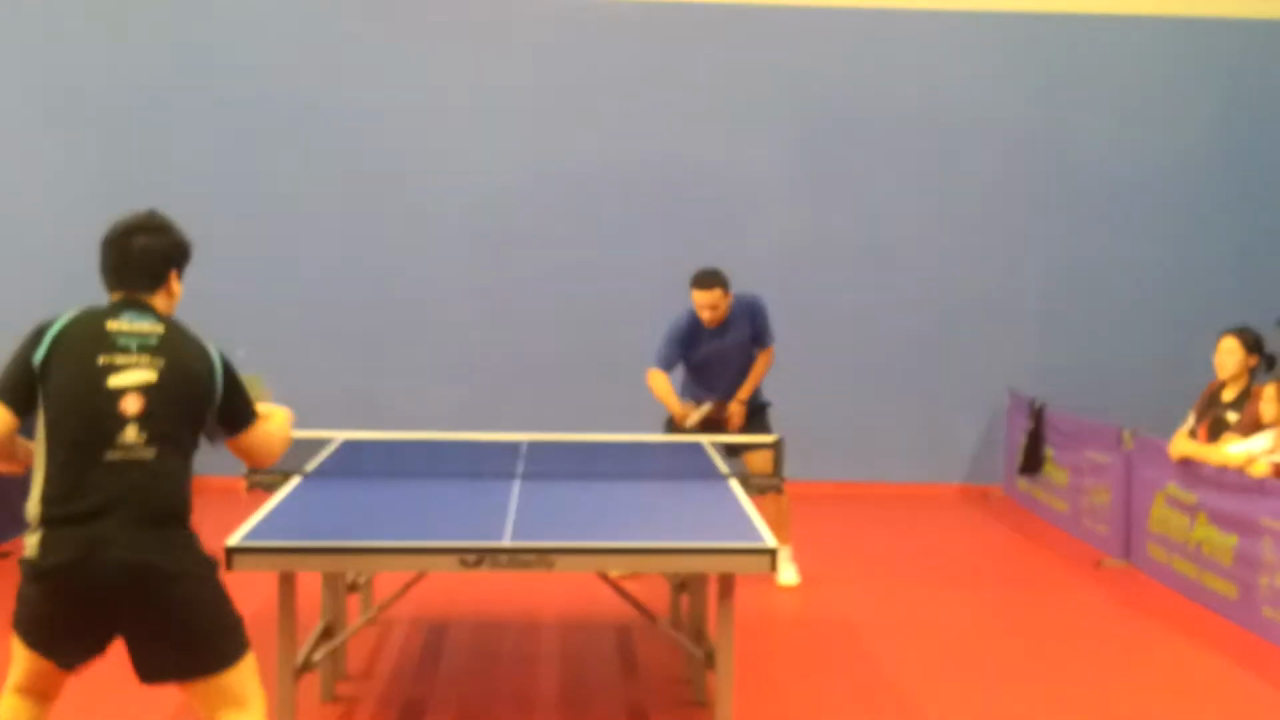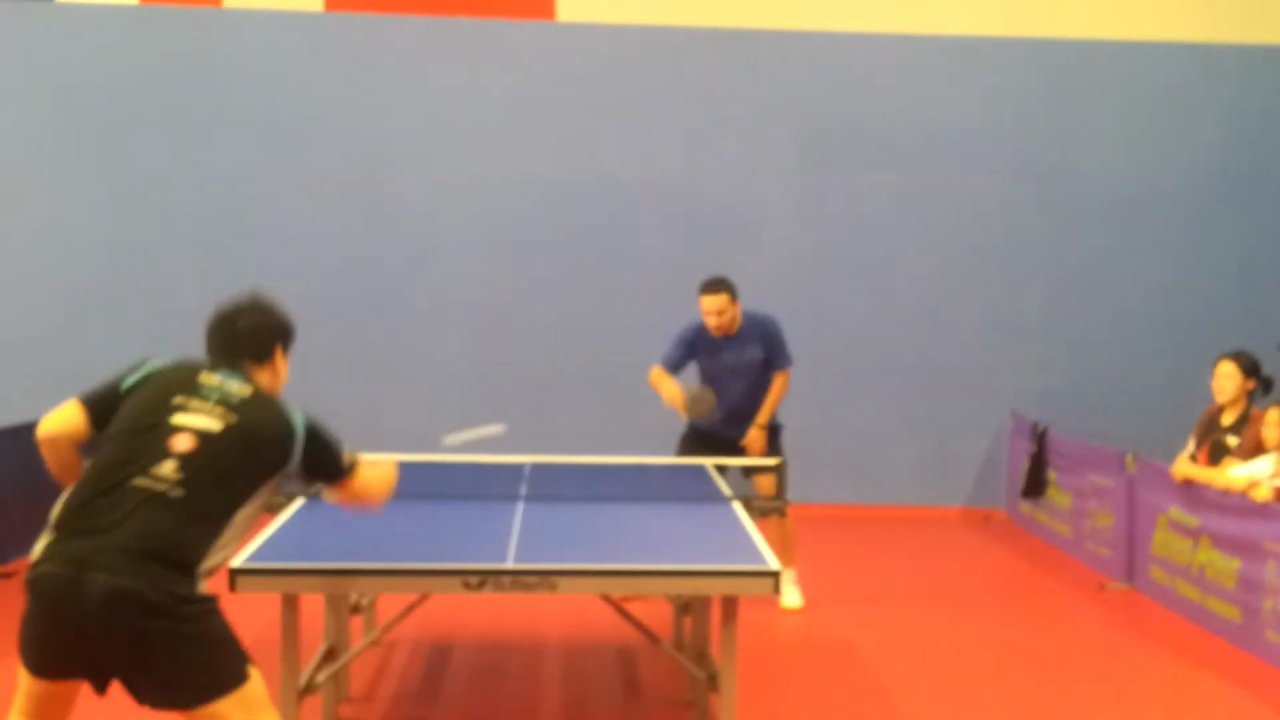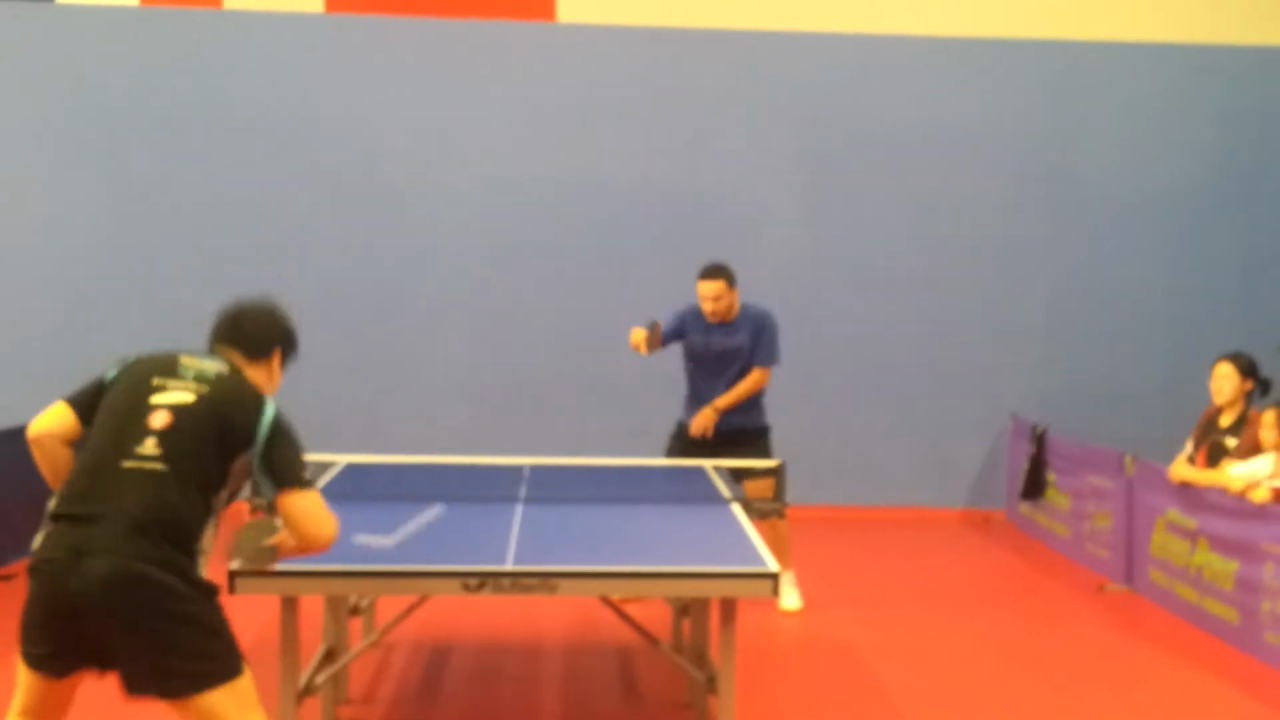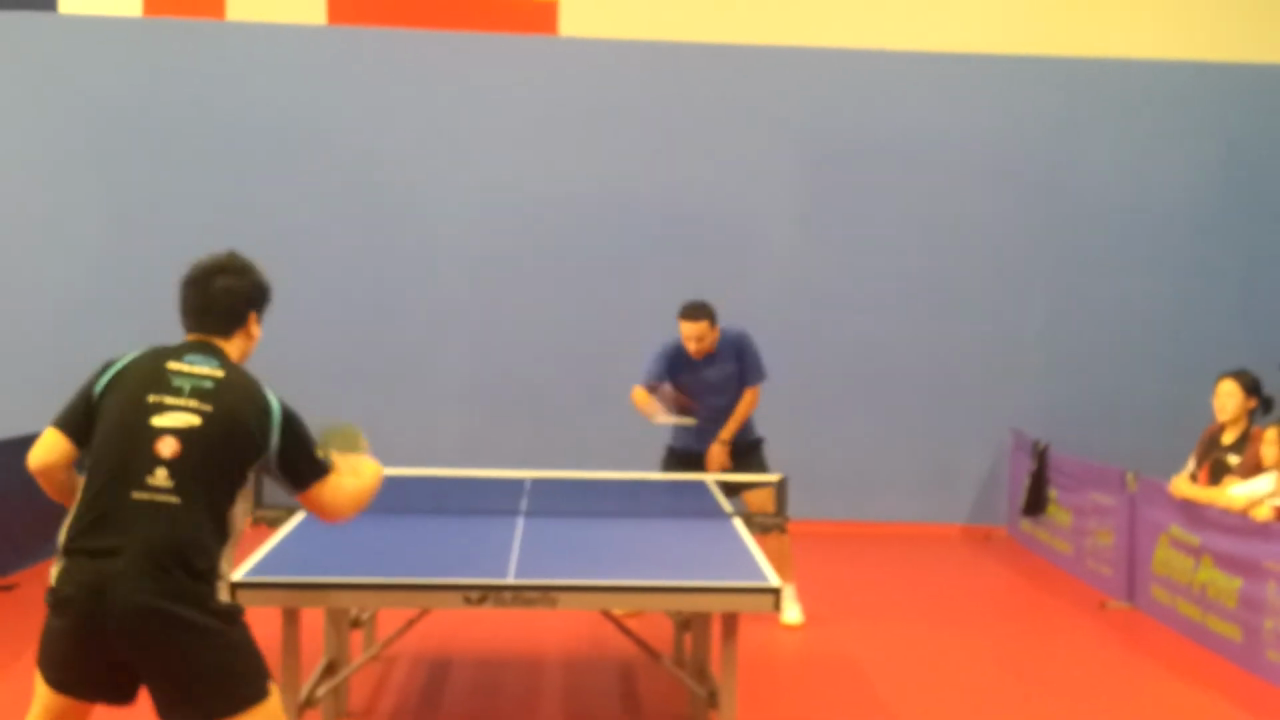
dt=0.5s
person 1, frame 1
left shoulder: (54, 336)
right shoulder: (200, 359)
right elbow: (261, 450)
right wrist: (278, 421)
left hip: (62, 558)
right hip: (162, 563)
person 1, frame 2
left shoulder: (151, 376)
right shoulder: (284, 425)
left elbow: (52, 433)
right elbow: (370, 488)
right wrist: (381, 470)
left hip: (59, 571)
right hip: (154, 596)
person 1, frame 3
left shoulder: (137, 370)
right shoulder: (260, 413)
left elbow: (43, 433)
right elbow: (317, 531)
right wrist: (293, 541)
left hip: (61, 560)
right hip: (155, 582)
person 1, frame 4
left shoulder: (122, 372)
right shoulder: (262, 407)
left elbow: (43, 462)
right elbow: (334, 504)
right wrist: (369, 473)
left hip: (83, 588)
right hip: (180, 608)
person 2, frame 1
left shoulder: (752, 307)
right shoulder: (684, 326)
left elbow: (765, 353)
right elbow: (654, 376)
left wrist: (741, 400)
right wrist: (676, 406)
left hip: (744, 409)
right hip: (695, 411)
left knee: (768, 480)
left ankle: (784, 557)
person 2, frame 2
left shoulder: (765, 327)
right shoulder: (694, 335)
left elbow: (781, 376)
right elbow: (657, 373)
left wrist: (760, 425)
right wrist: (667, 387)
left hip: (755, 430)
right hip: (706, 431)
left knee: (774, 502)
left ankle: (788, 578)
person 2, frame 3
left shoulder: (760, 320)
right shoulder: (690, 317)
left elbow: (760, 375)
right elbow: (651, 339)
left wrist: (715, 409)
right wrist: (640, 336)
left hip: (745, 430)
right hip: (692, 427)
left knee: (766, 505)
left ankle: (786, 579)
person 2, frame 4
left shoulder: (740, 342)
right shoulder: (671, 354)
left elbow: (751, 392)
right elbow: (640, 393)
left wrist: (723, 441)
right wrist: (650, 402)
left hip: (738, 445)
right hip: (686, 450)
left knee: (768, 517)
left ankle: (787, 594)
